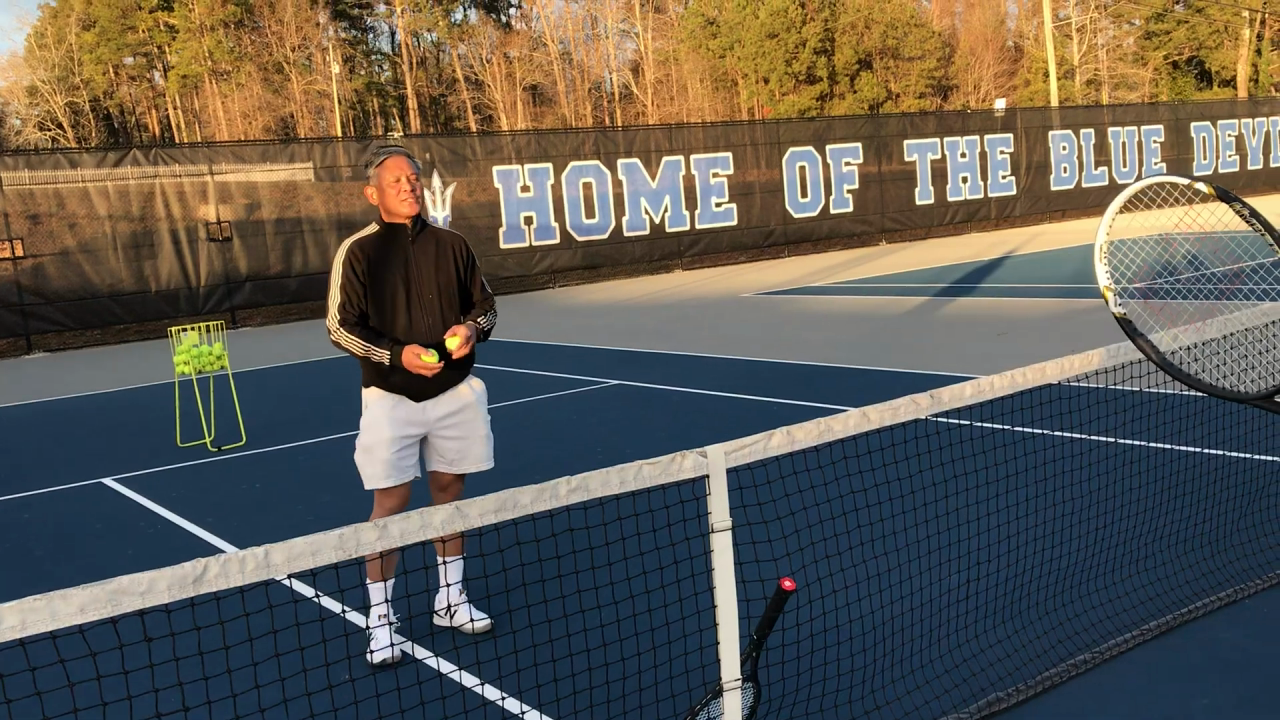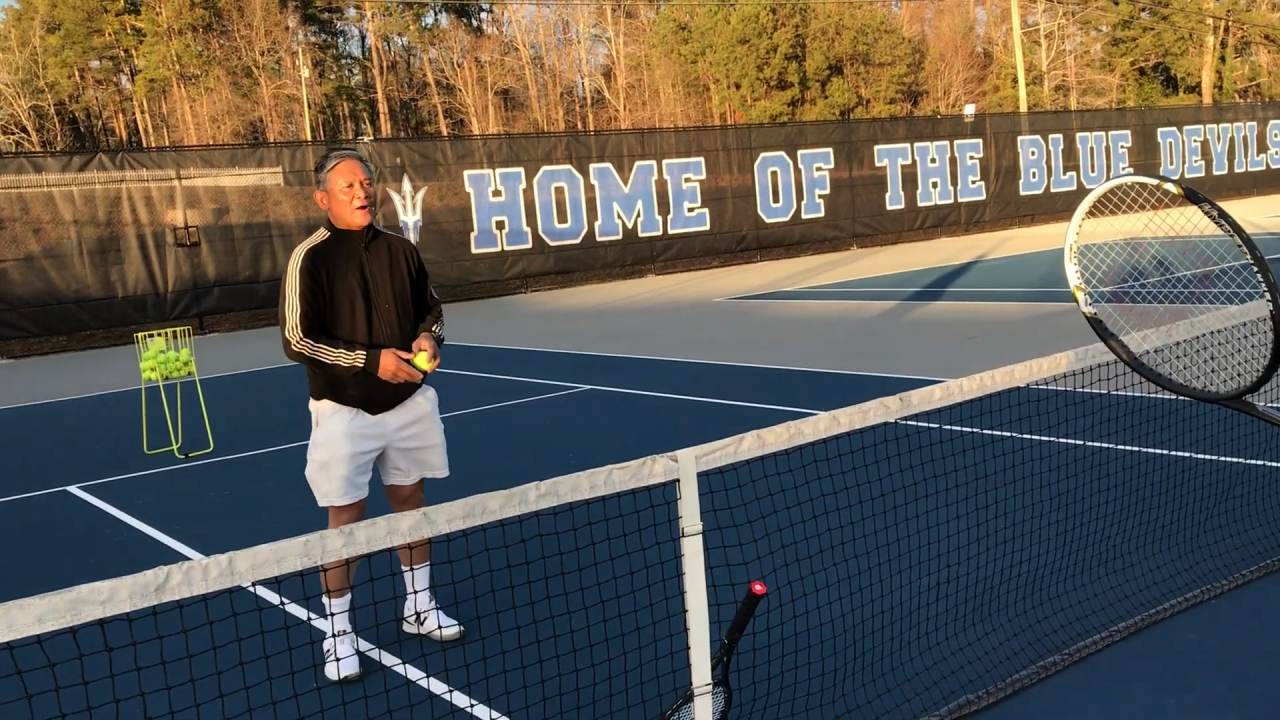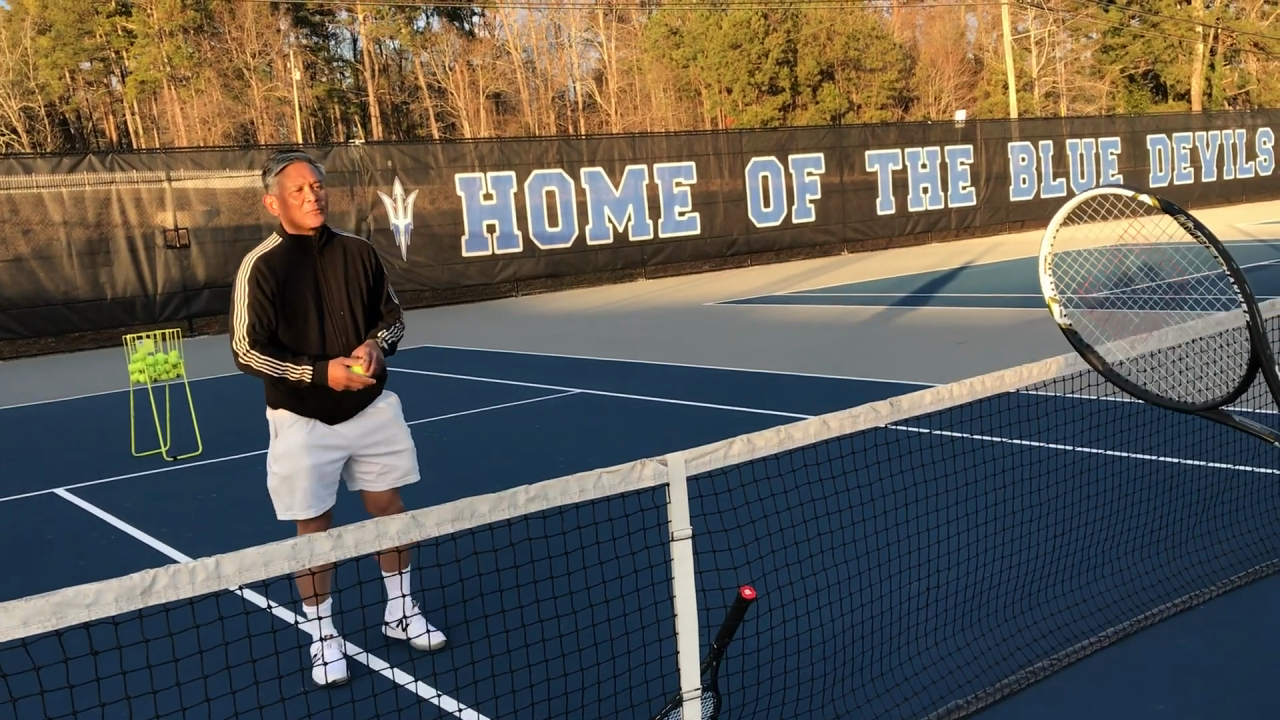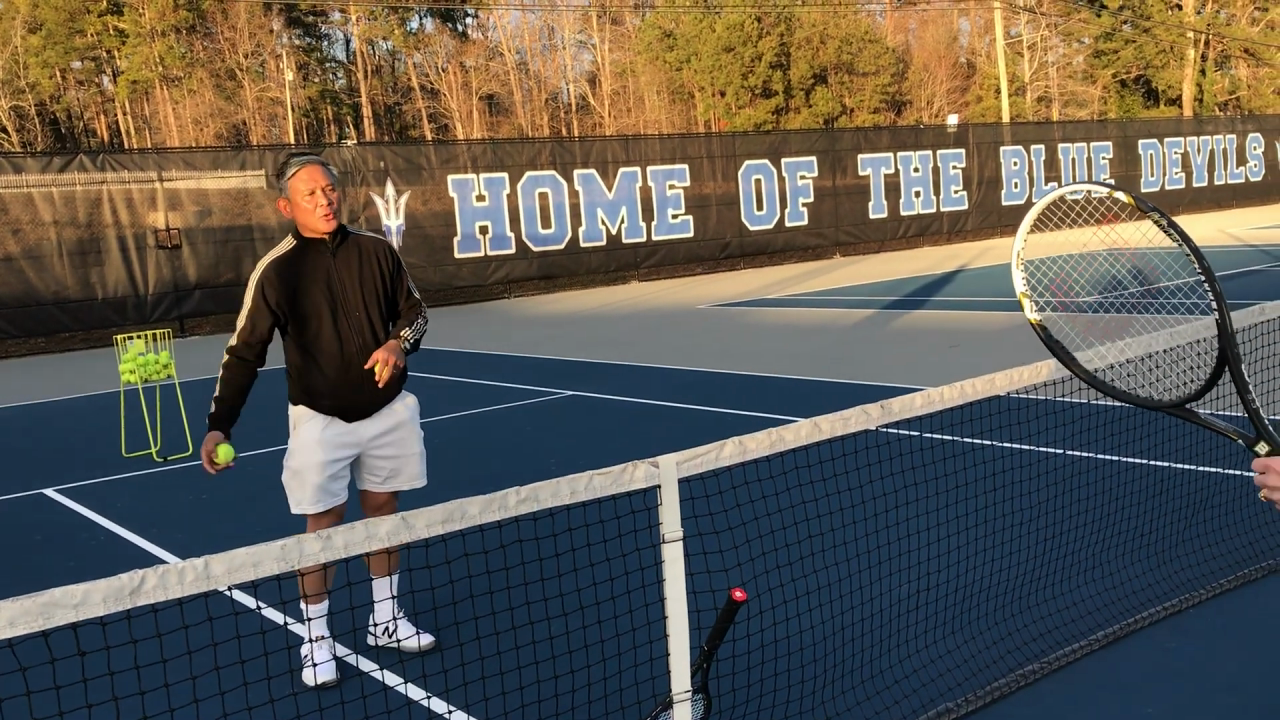
dt=0.5s
person 1, frame 1
left shoulder: (452, 244)
right shoulder: (358, 251)
left elbow: (485, 303)
right elbow: (341, 328)
left wrist: (473, 328)
right wrist: (396, 355)
left hip: (454, 389)
right hip: (390, 396)
left knee: (449, 491)
right knee: (391, 502)
left ankle: (451, 599)
right ankle: (380, 616)
person 1, frame 2
left shoulder: (402, 250)
right shoulder: (310, 258)
left elbow: (430, 309)
right elbow: (298, 341)
left wrist: (429, 338)
right wrist: (370, 360)
left hip: (408, 400)
right hip: (343, 410)
left knee: (409, 500)
right knee: (345, 518)
left ankle: (419, 606)
right ankle: (338, 631)
person 1, frame 3
left shoulder: (359, 252)
right shoulder: (261, 266)
left elbow: (392, 315)
right elbow: (248, 351)
left wrist: (376, 345)
right wrist: (320, 372)
left hip: (372, 408)
right hip: (304, 422)
left knee: (388, 508)
right knee: (314, 529)
left ankle: (400, 612)
right ankle: (323, 638)
person 1, frame 4
left shoulder: (376, 250)
right shoulder: (276, 271)
left elbow: (414, 311)
right elbow: (242, 353)
left wrist: (399, 343)
right wrist: (218, 425)
left hip: (388, 408)
right hip: (321, 419)
left knee: (383, 511)
right knee: (323, 526)
left ankle: (386, 619)
right ankle: (317, 638)
